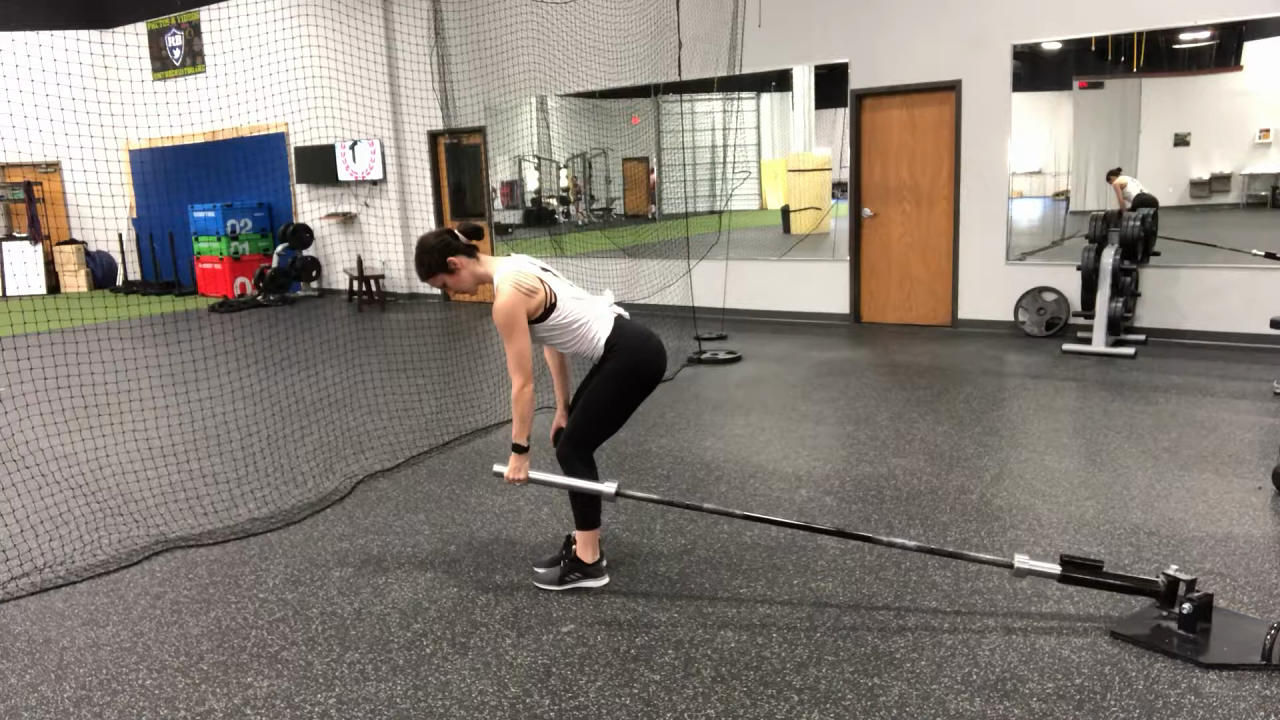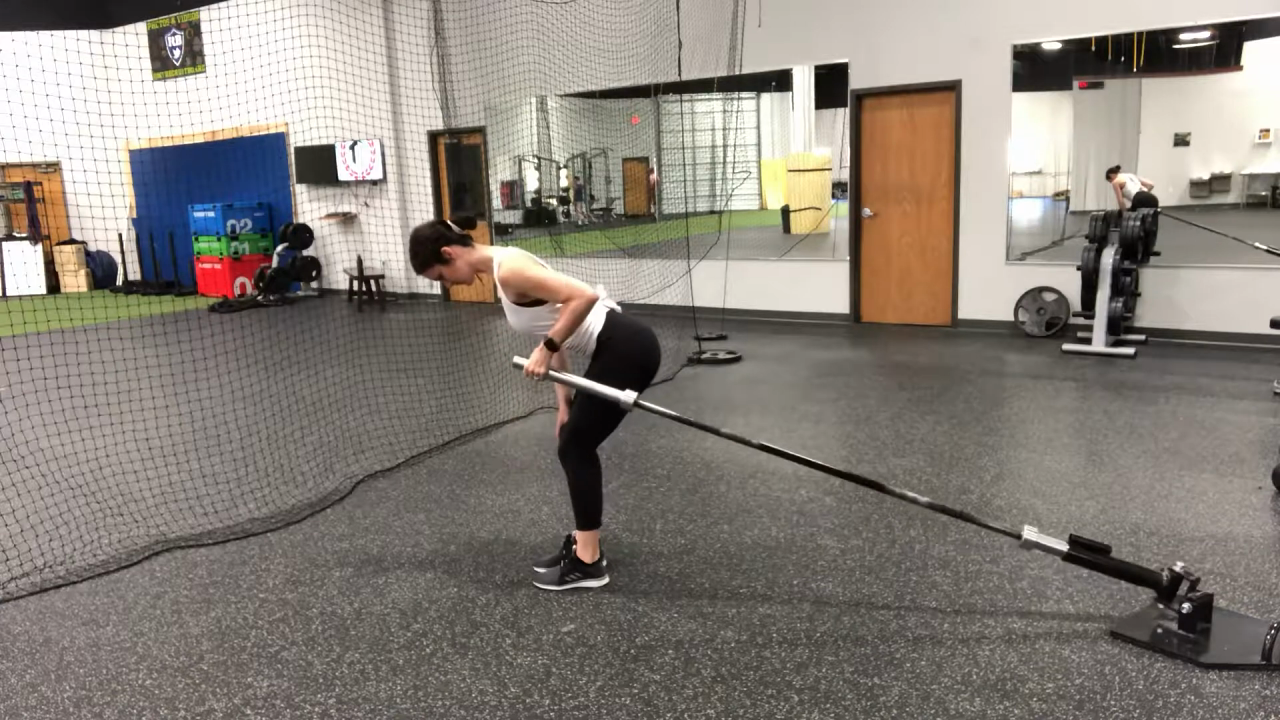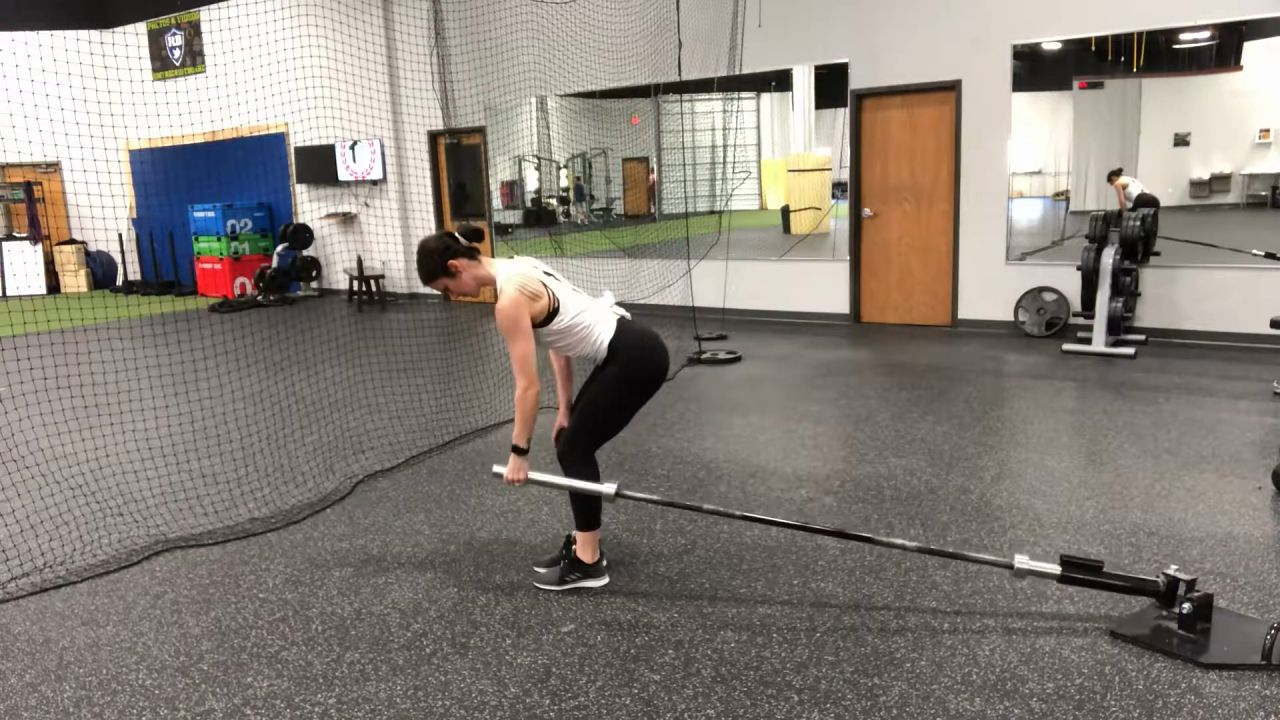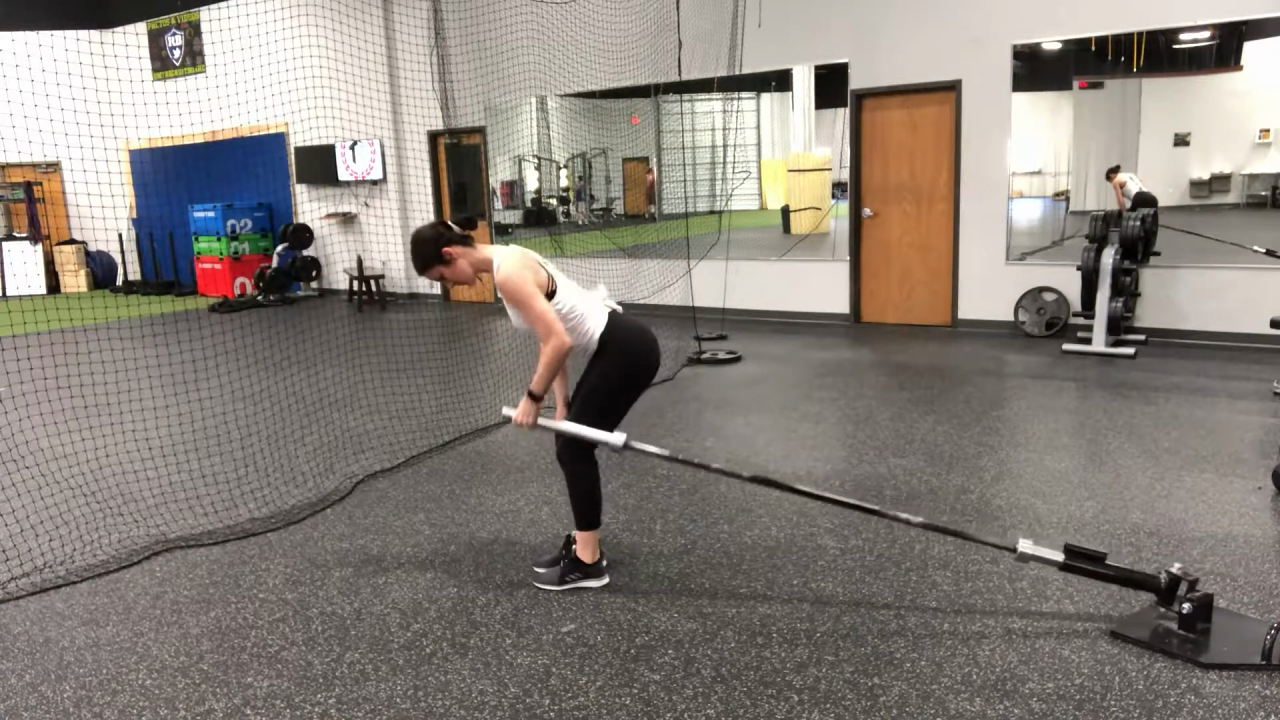
dt=1s
person 1, frame 1
left shoulder: (508, 295)
right shoulder: (515, 267)
left elbow: (523, 383)
left wrist: (519, 451)
right wrist: (563, 408)
left hip: (633, 356)
right hip: (623, 348)
left knee: (573, 449)
right knee: (567, 440)
left ankle: (588, 563)
right ankle: (583, 543)
person 1, frame 2
left shoulder: (509, 269)
right shoulder: (504, 267)
left elbow: (584, 295)
right elbow: (554, 323)
left wrist: (545, 349)
right wrist: (565, 402)
left hip: (626, 350)
right hip: (618, 346)
left knee: (575, 448)
right knee: (575, 443)
left ankle: (588, 563)
right ankle: (583, 544)
person 1, frame 3
left shoulder: (510, 298)
right shoulder: (517, 270)
left elbow: (528, 386)
left wrist: (518, 455)
right wrist: (565, 409)
left hip: (636, 358)
right hip: (625, 350)
left knee: (574, 450)
right knee: (572, 443)
left ankle: (588, 563)
right ankle: (582, 545)
person 1, frame 4
left shoulder: (508, 273)
right shoulder: (509, 261)
left elbow: (559, 342)
right elbow: (553, 335)
left wrist: (532, 399)
right wrist: (562, 403)
left hip: (627, 351)
right hip: (617, 346)
left knee: (574, 448)
right knee: (570, 442)
left ankle: (588, 563)
right ankle: (583, 543)
